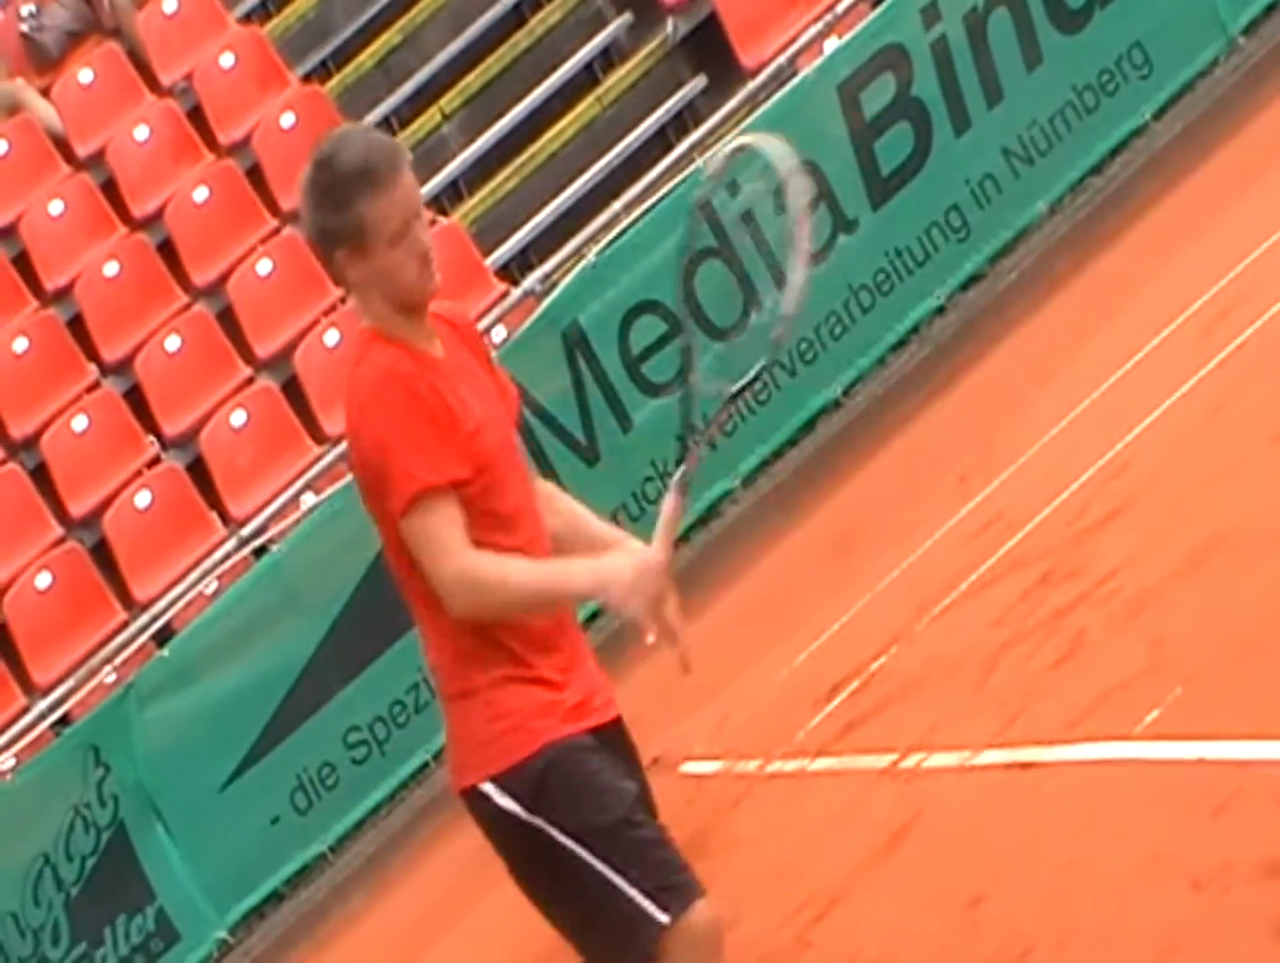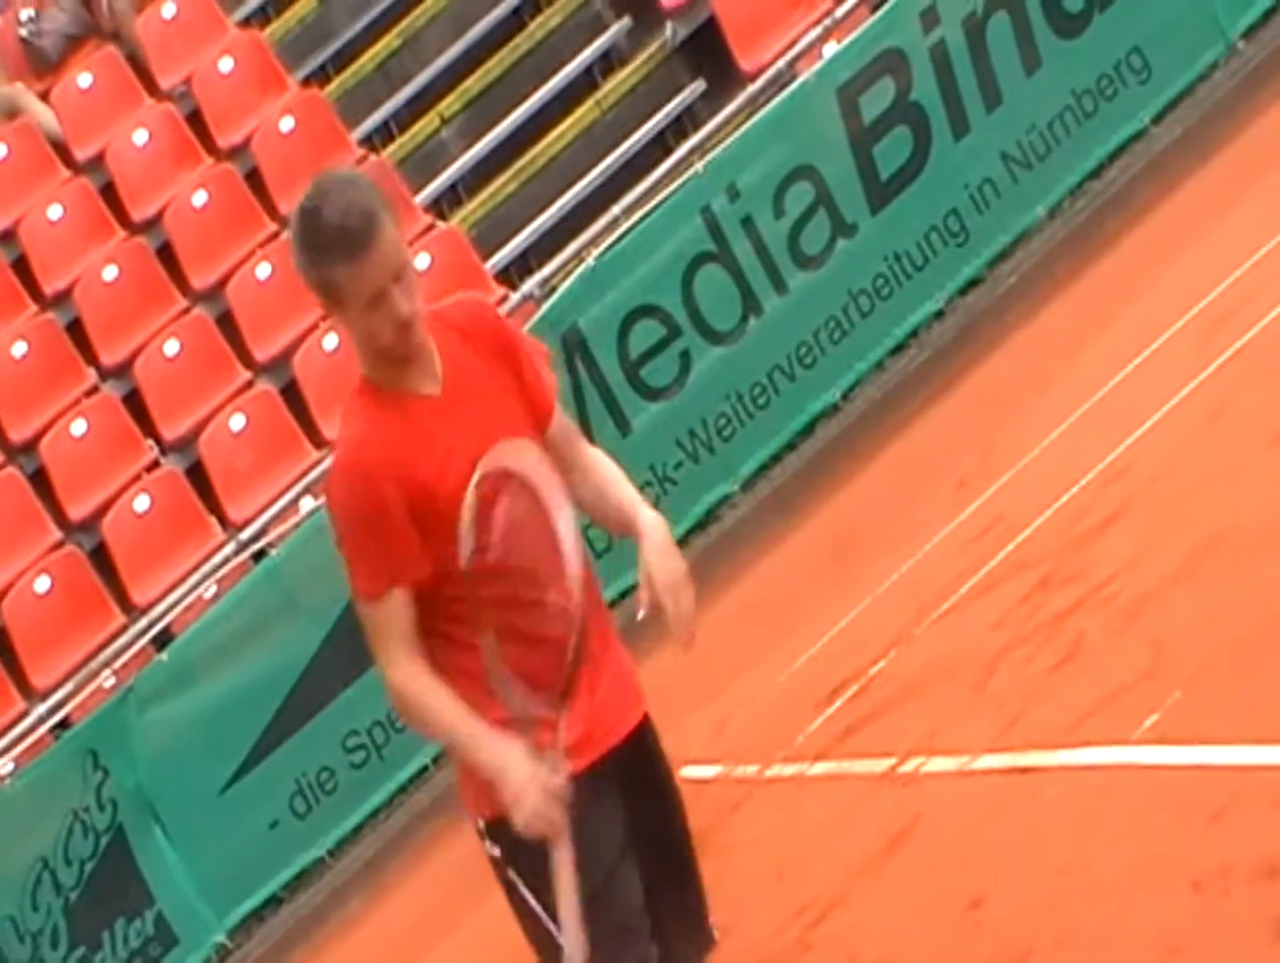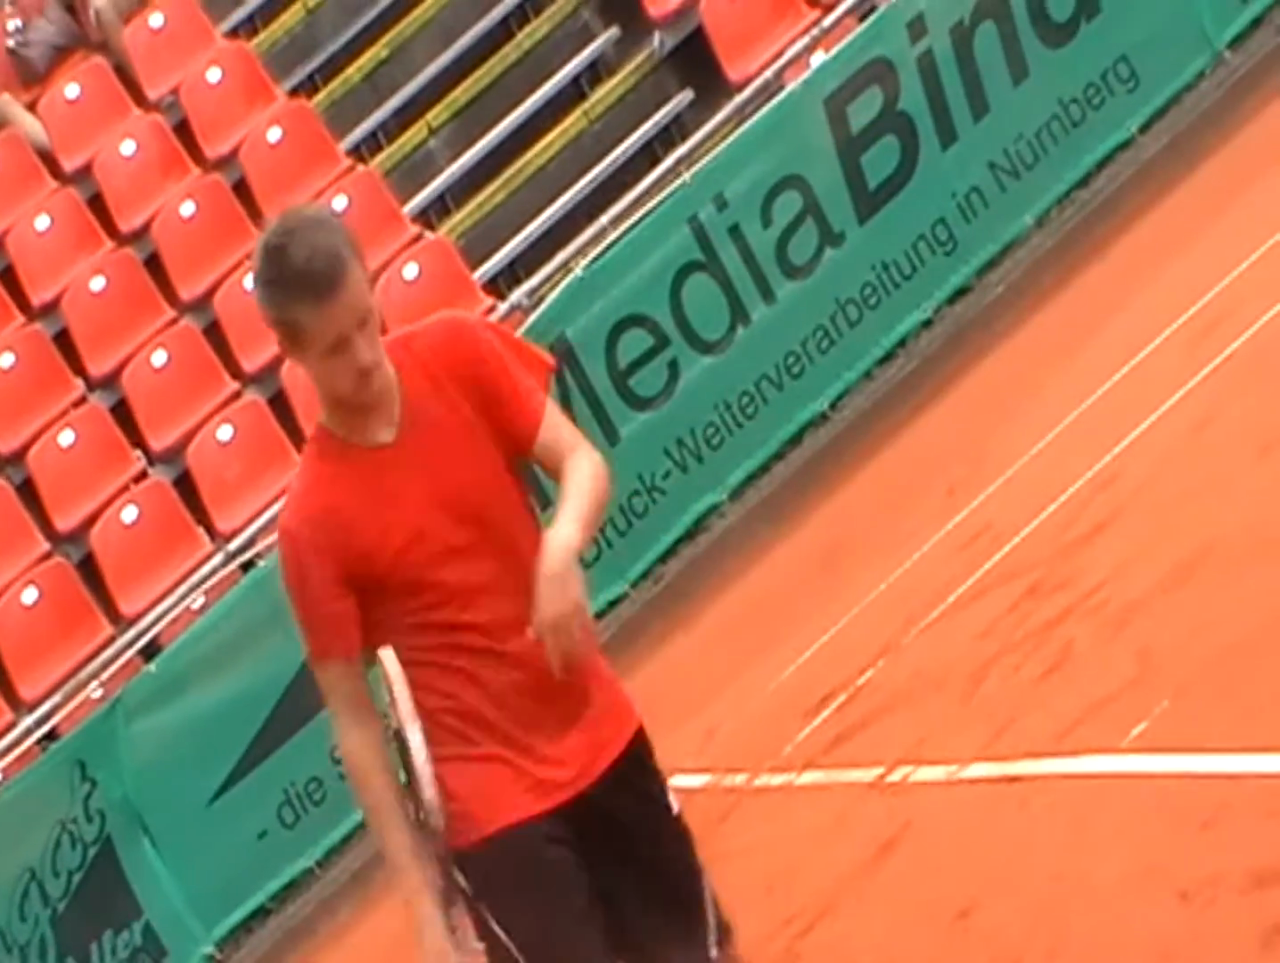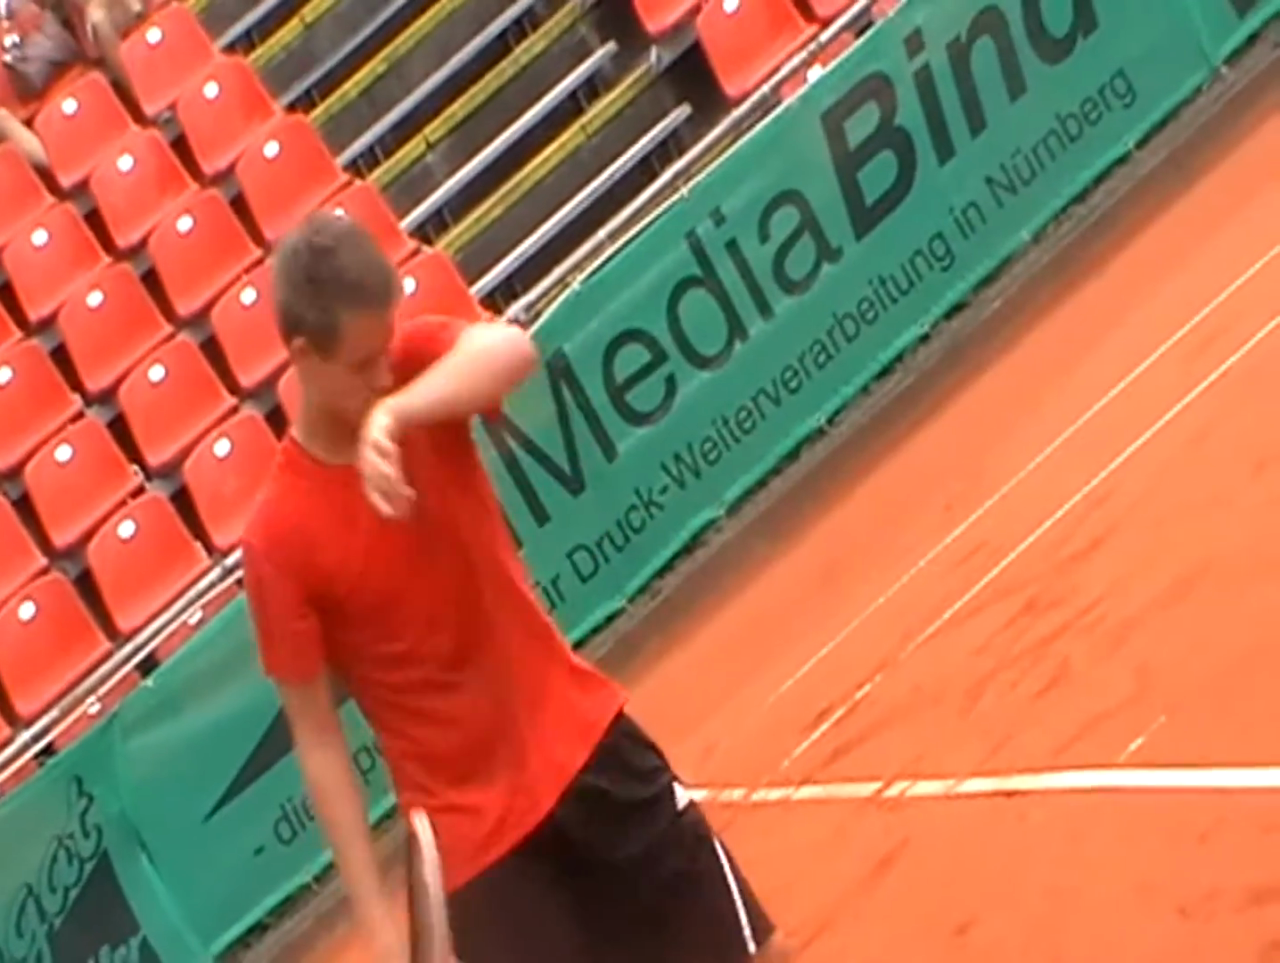
dt=0.2s
person 1, frame 1
left shoulder: (451, 335)
right shoulder: (390, 392)
right elbow: (459, 581)
left wrist: (625, 548)
right wrist: (603, 575)
left hip: (568, 700)
right hip: (518, 733)
person 1, frame 2
left shoulder: (479, 329)
right shoulder: (367, 464)
left elbow: (575, 455)
right elbow: (402, 667)
left wrist: (649, 527)
right wrist: (503, 760)
left hip: (611, 714)
right hip: (525, 769)
person 1, frame 3
left shoulder: (456, 352)
right shoulder: (315, 518)
left elbow: (582, 463)
right elbow: (351, 718)
left wrist: (563, 548)
right wrist: (421, 890)
left hip: (601, 735)
right hip: (494, 799)
person 1, frame 4
left shoulder: (420, 366)
right shoulder: (279, 537)
left elbow: (511, 349)
right elbow: (317, 739)
left wrist: (397, 413)
left hip: (583, 736)
